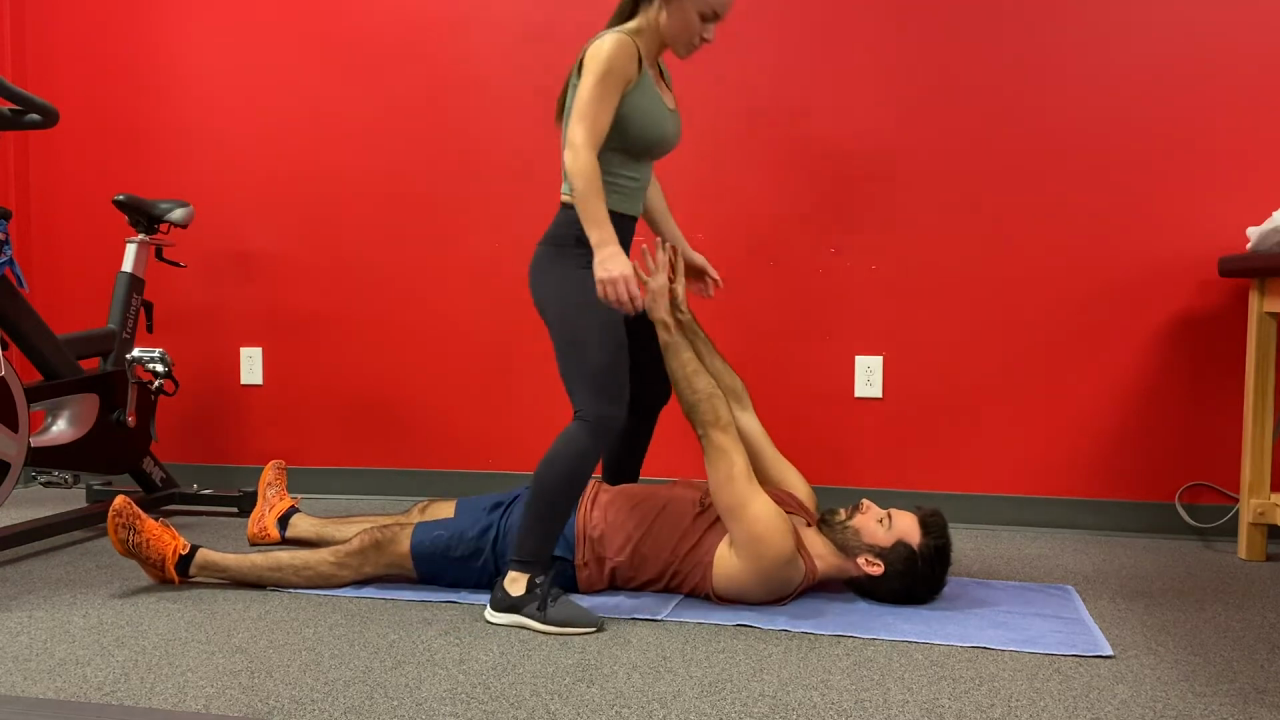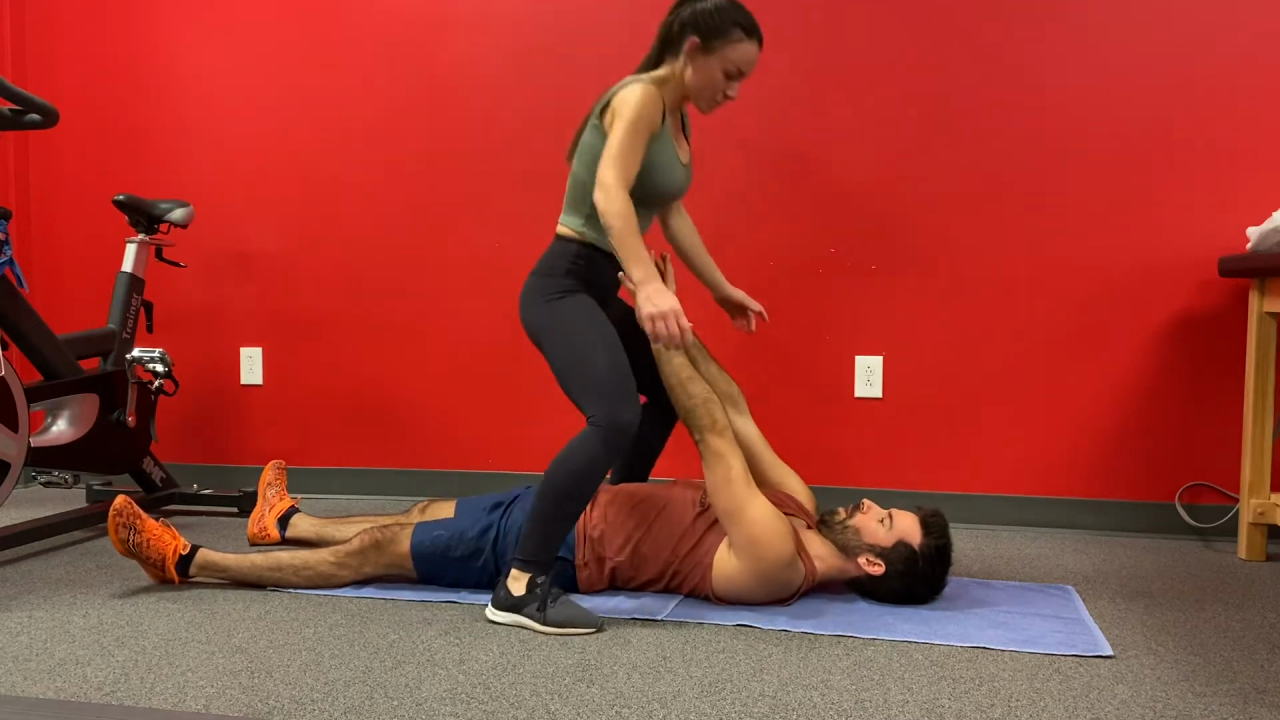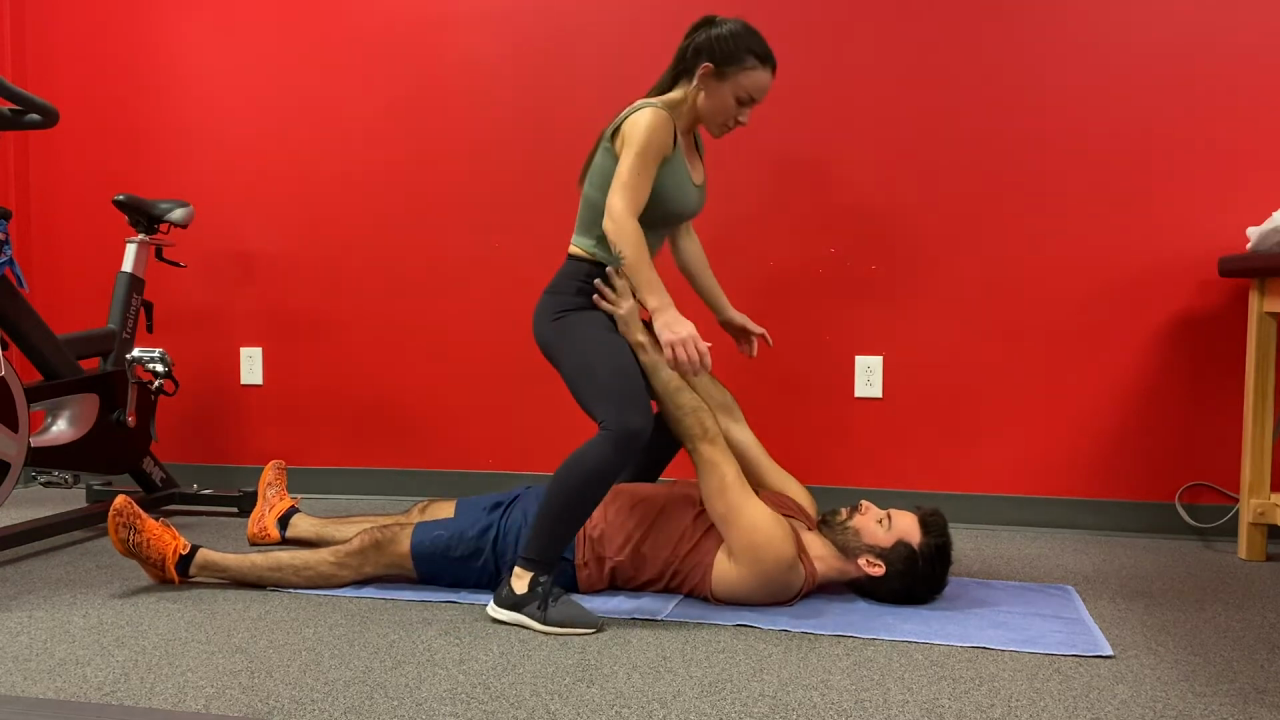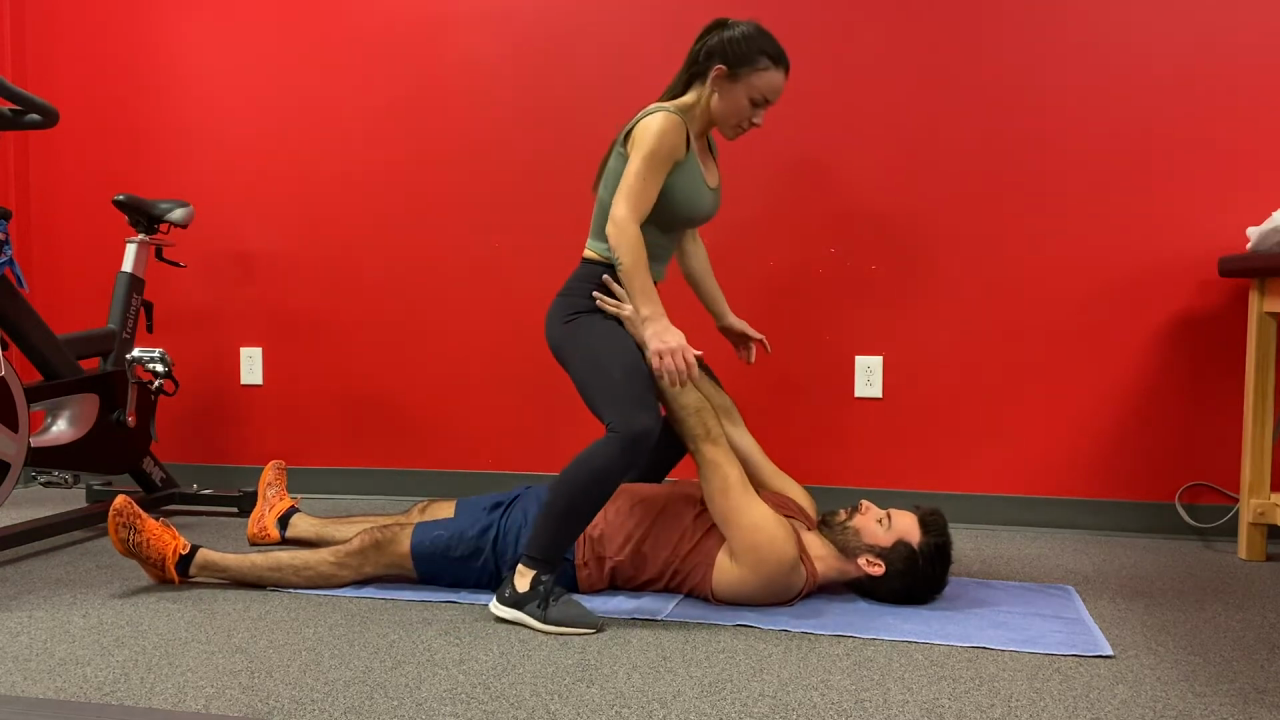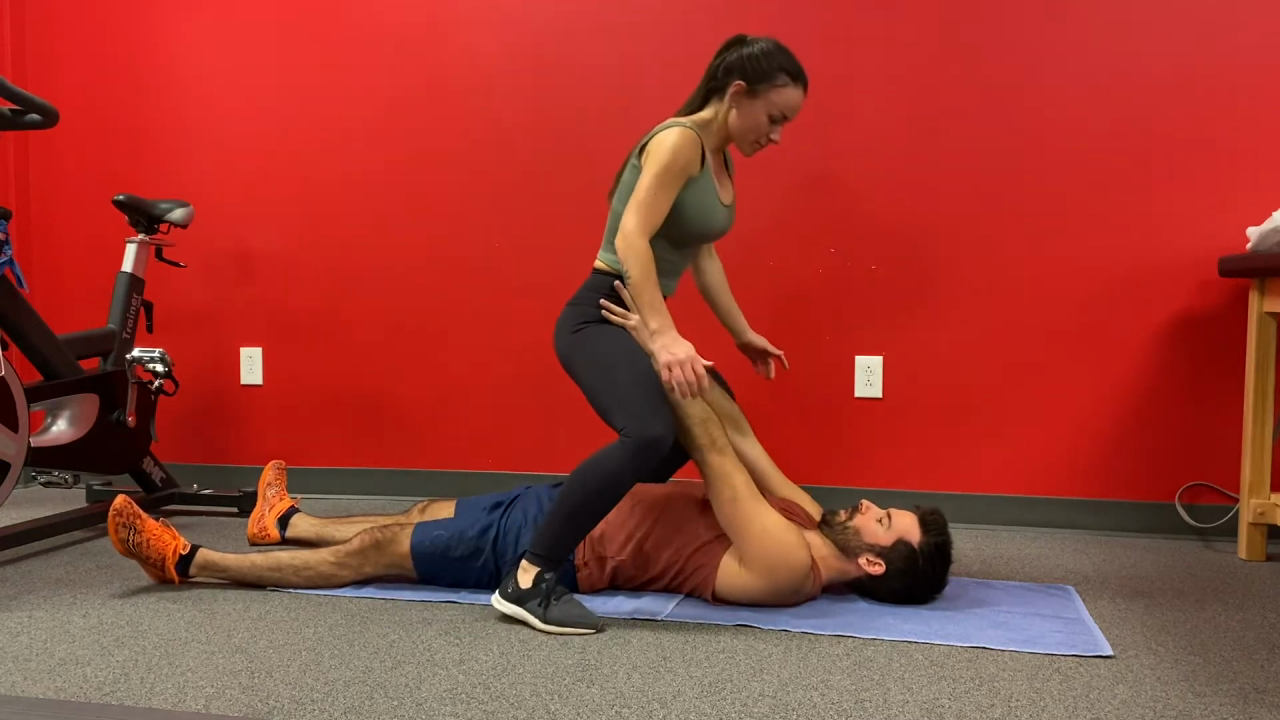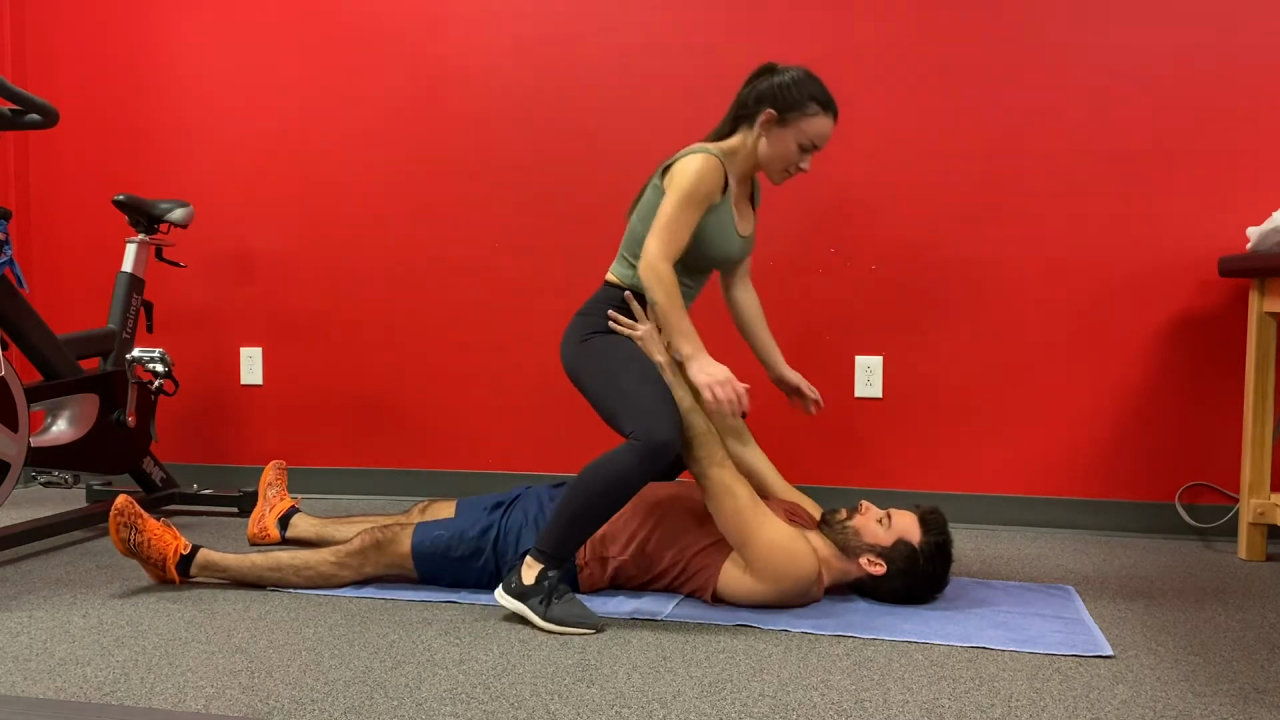
dt=0.2s
person 1, frame 1
left shoulder: (775, 560)
right shoulder: (800, 512)
left elbow: (716, 430)
right elbow: (740, 414)
left wrist: (662, 323)
right wrist: (681, 318)
left hip: (563, 547)
right hip: (581, 505)
left knee: (377, 554)
right knee: (420, 517)
left ankle: (189, 561)
right ankle: (284, 522)
person 1, frame 2
left shoulder: (774, 560)
right shoulder: (799, 514)
left elbow: (712, 436)
right elbow: (735, 418)
left hip: (563, 546)
right hip: (576, 505)
left knee: (377, 555)
right knee: (422, 514)
left ankle: (190, 560)
right ankle: (283, 521)
person 1, frame 3
left shoulder: (774, 562)
right shoulder: (799, 515)
left elbow: (704, 442)
right elbow: (728, 425)
left wrist: (638, 341)
right wrist: (658, 329)
left hip: (562, 546)
left knee: (377, 552)
right knee: (423, 513)
left ankle: (189, 560)
right ankle: (284, 521)
person 1, frame 4
left shoulder: (781, 566)
right shoulder: (799, 518)
left elbow: (708, 446)
right elbow: (728, 426)
left hip: (564, 547)
left knee: (381, 551)
right knee: (423, 518)
left ankle: (187, 562)
right ankle: (284, 526)
person 1, frame 5
left shoulder: (791, 567)
right shoulder: (805, 520)
left elbow: (716, 456)
right elbow: (733, 437)
left wrist: (659, 349)
left hip: (562, 548)
left knee: (379, 551)
right knee: (421, 515)
left ankle: (187, 561)
right ankle: (285, 522)
person 1, frame 6
left shoulder: (792, 570)
right shoulder: (804, 520)
left elbow: (714, 474)
right elbow: (735, 445)
left wrist: (660, 364)
right wrist: (671, 348)
left hip: (564, 547)
left knee: (379, 553)
right knee: (421, 516)
left ankle: (188, 561)
right ankle: (284, 522)
person 2, frame 1
left shoulder: (654, 71)
right shoulder: (617, 51)
right elbow: (578, 150)
left wrist: (682, 251)
right wrist: (608, 249)
left hip: (603, 253)
right hip: (573, 255)
left knee: (651, 385)
right knee: (601, 413)
right ankle: (516, 586)
person 2, frame 2
left shoulder: (676, 116)
right shoulder: (640, 97)
left elbow: (672, 214)
right elbow: (609, 195)
left wrist: (720, 288)
right wrist: (648, 286)
left hip: (601, 288)
right hip: (564, 285)
left knee: (674, 389)
right knee: (614, 420)
right ankle: (519, 587)
person 2, frame 3
left shoulder: (688, 137)
right shoulder: (651, 121)
left elbow: (680, 234)
right elbow: (620, 220)
left wrist: (725, 312)
right wrist: (664, 313)
right hip: (577, 301)
right knee: (627, 426)
right ankle: (522, 586)
person 2, frame 4
left shoulder: (702, 140)
right shoulder: (663, 125)
left elbow: (685, 237)
right elbow: (622, 224)
left wrist: (724, 317)
right wrist: (655, 322)
left hip: (627, 309)
right hip: (592, 305)
right knee: (636, 428)
right ankle: (525, 584)
person 2, frame 5
left shoulder: (718, 156)
right shoulder: (680, 141)
left elbow: (702, 254)
right elbow: (631, 238)
left wrist: (743, 334)
right wrist: (665, 335)
left hip: (634, 320)
right hip: (599, 316)
right knee: (650, 434)
right ankle: (528, 580)
person 2, frame 6
left shoulder: (748, 188)
right shoulder: (703, 167)
left elbow: (739, 286)
right elbow: (653, 267)
left wrist: (780, 370)
right wrist: (696, 360)
right hip: (602, 329)
left knee: (725, 413)
right knee: (657, 437)
right ankle: (530, 576)
